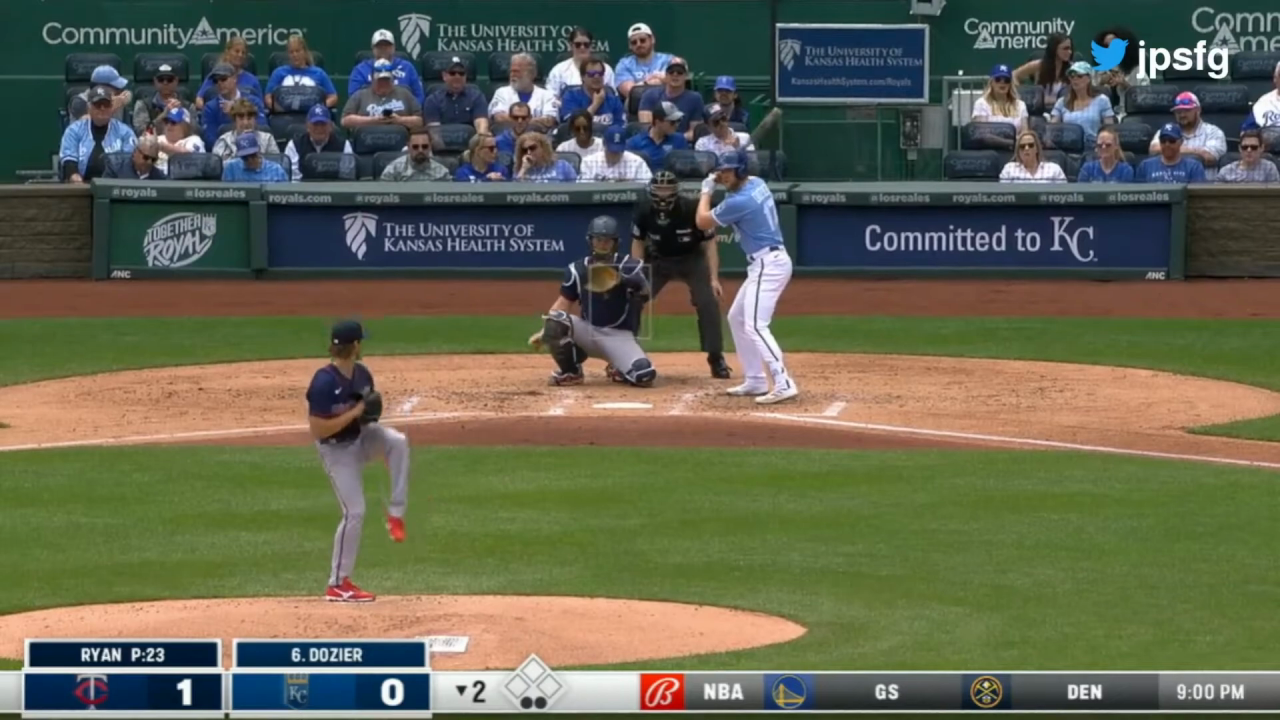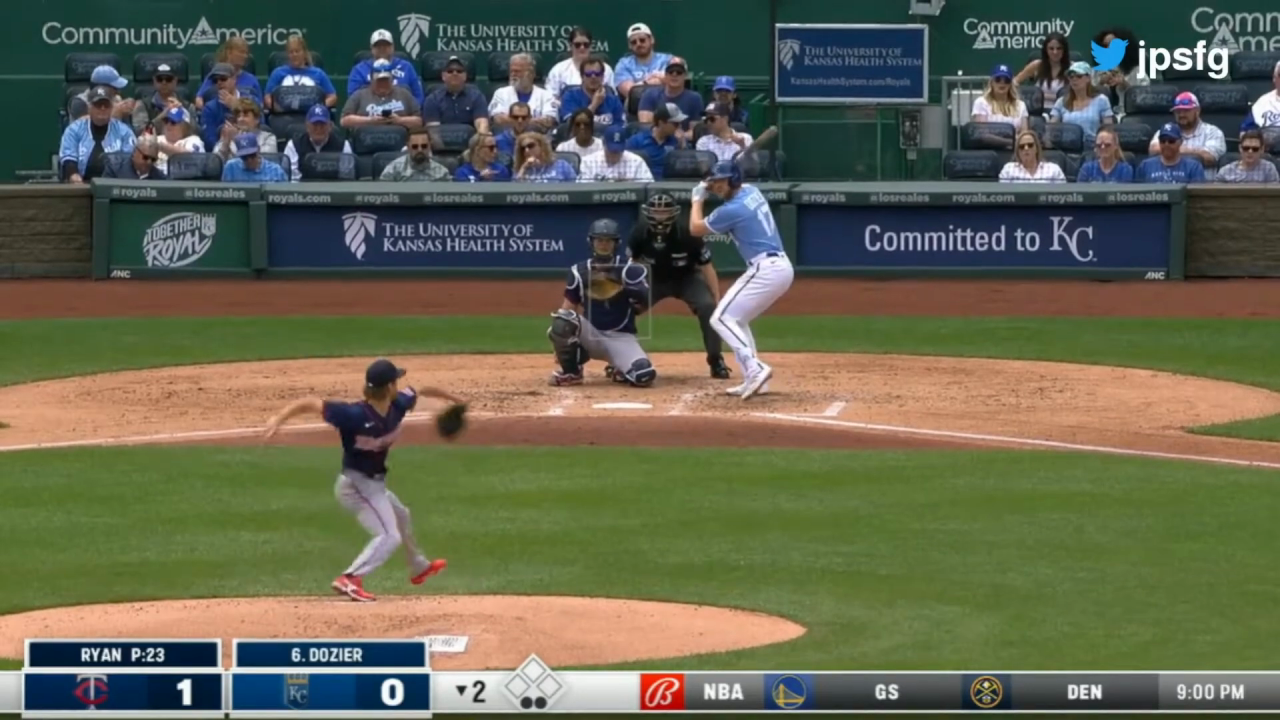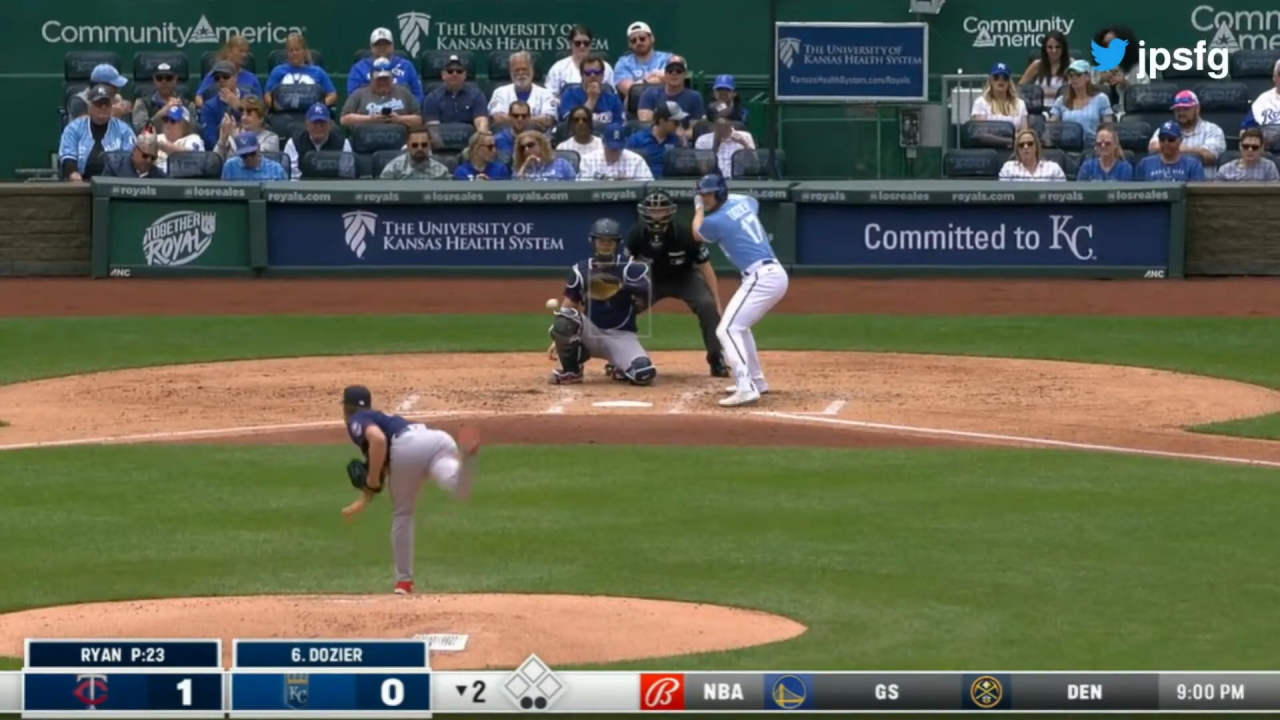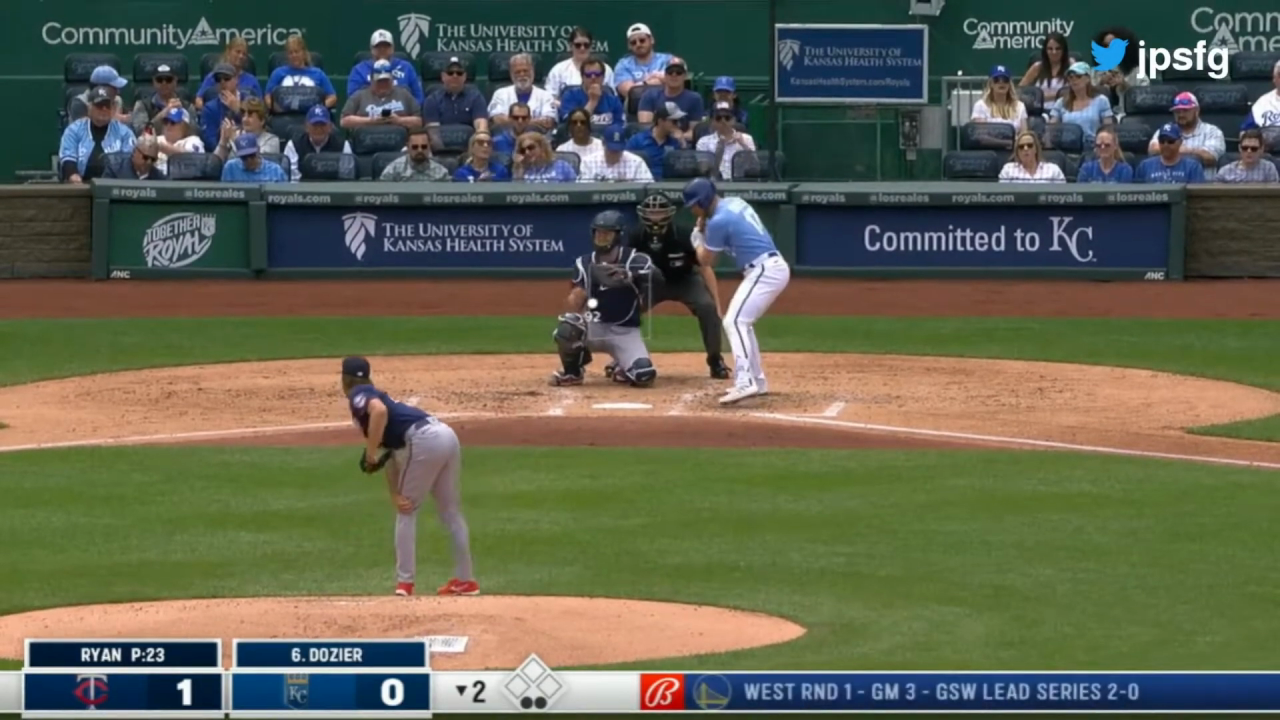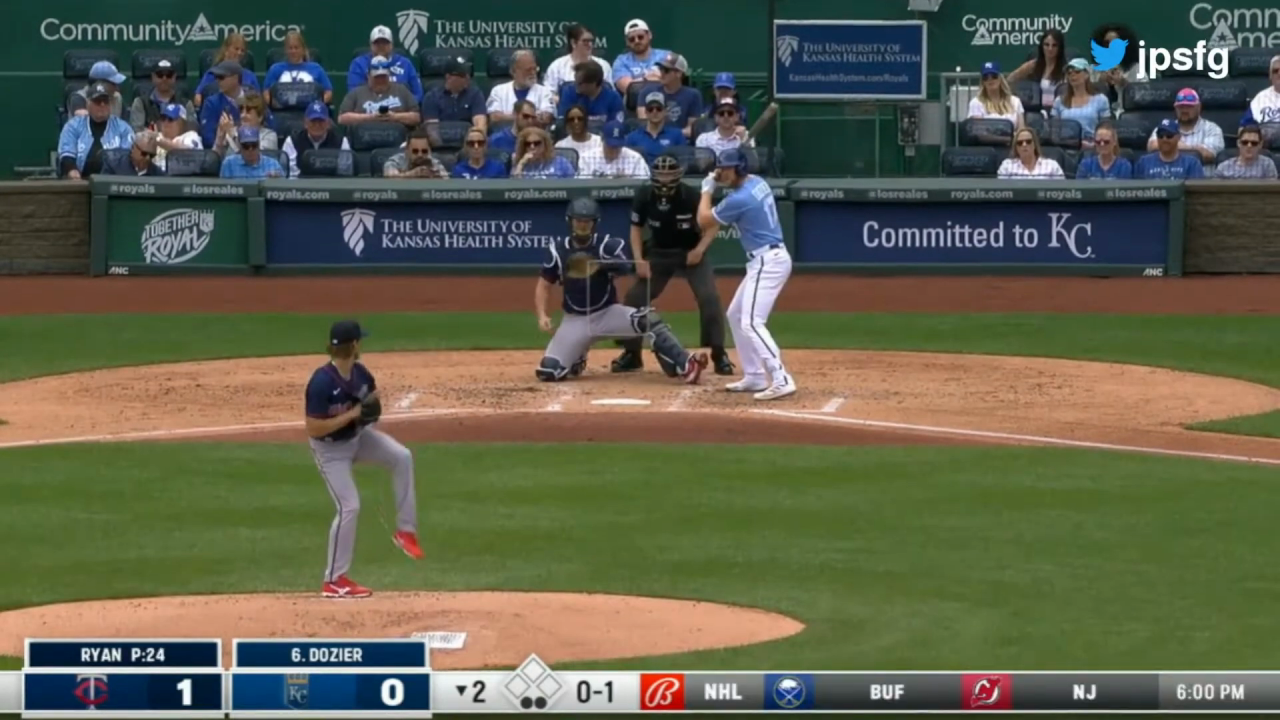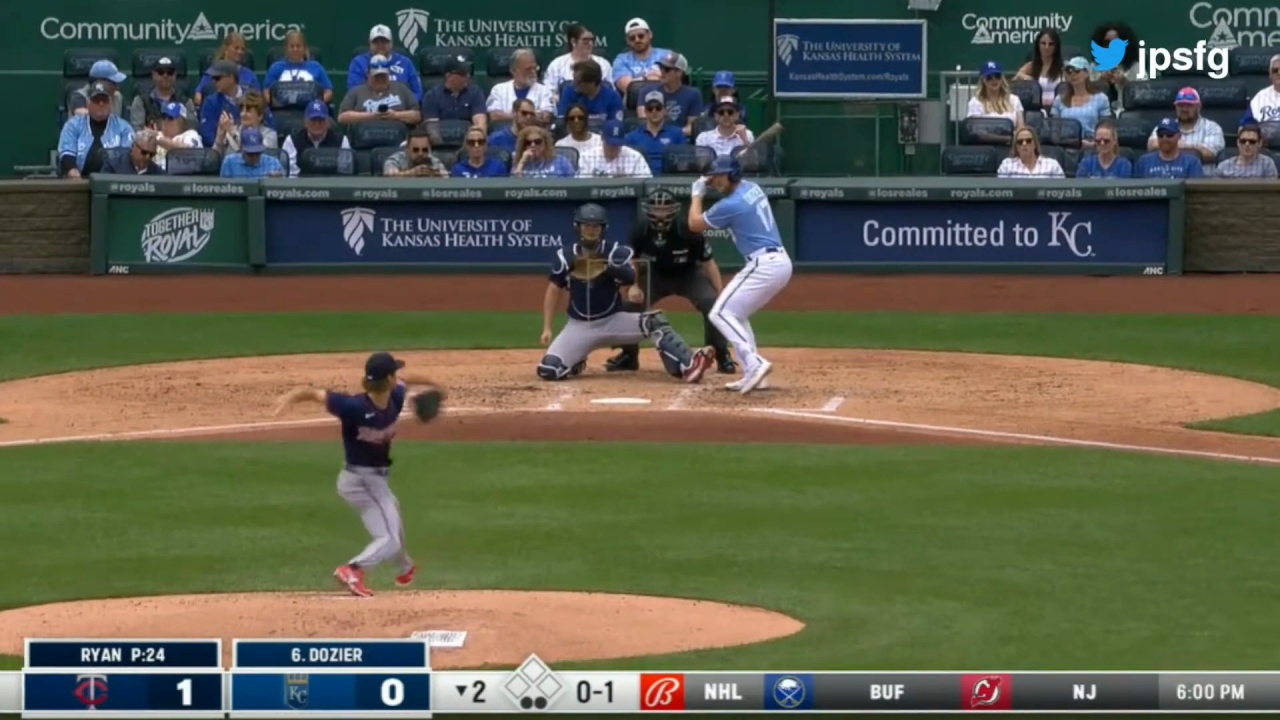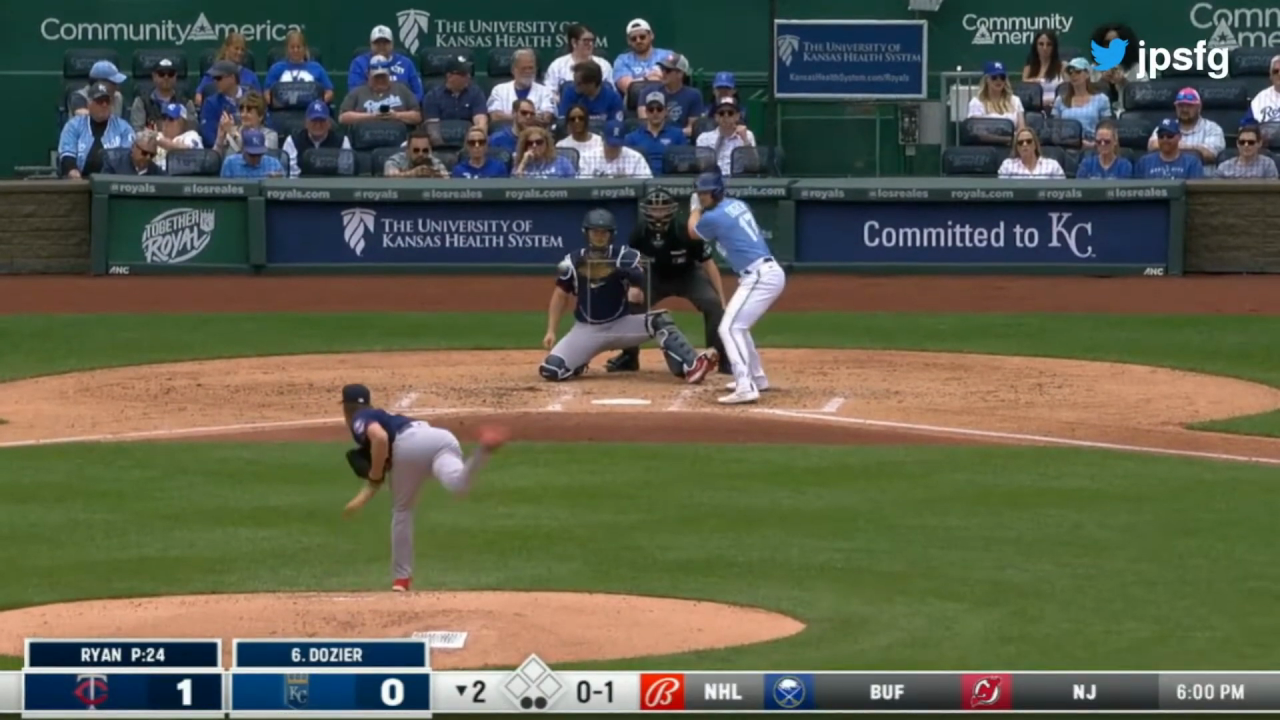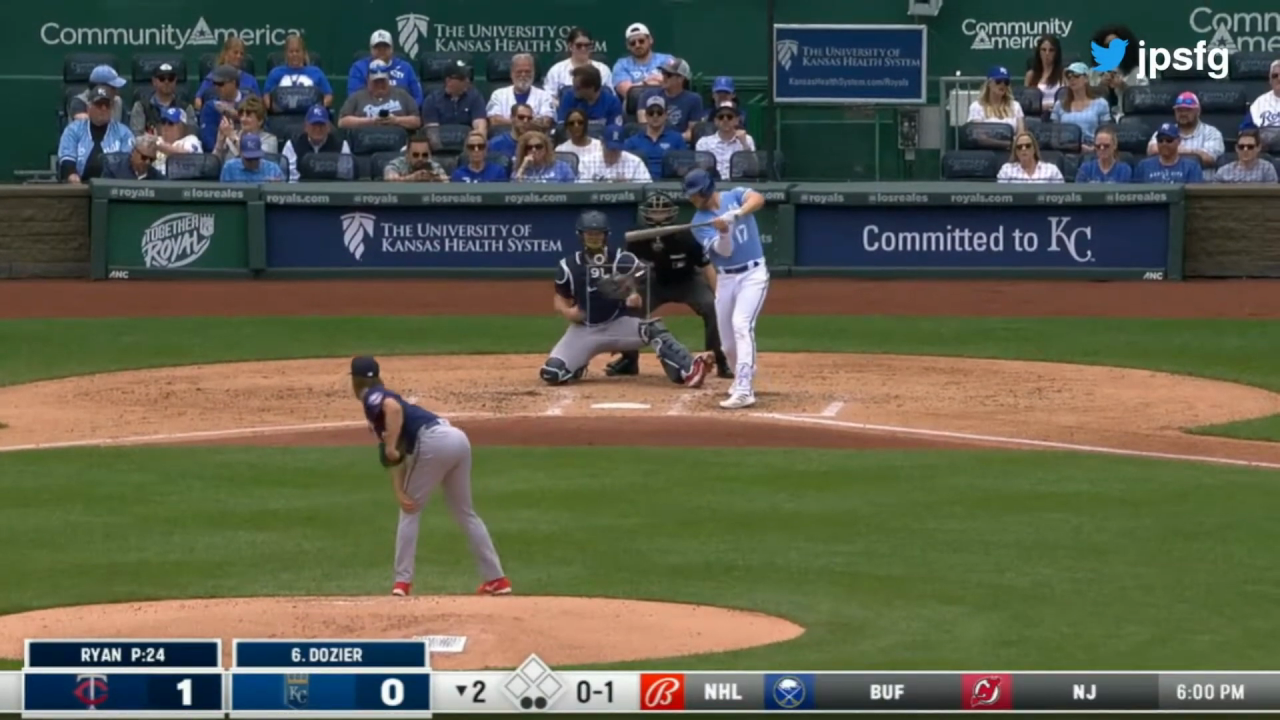
dt=0.5s
person 1, frame 1
left shoulder: (361, 372)
right shoulder: (323, 382)
left elbow: (369, 400)
right elbow: (318, 431)
left wrist: (370, 408)
right wrist: (355, 412)
left hip: (363, 438)
right hip: (337, 451)
left knee: (398, 442)
right knee: (355, 512)
left ankle: (395, 514)
right ankle: (337, 585)
person 1, frame 2
left shoulder: (397, 402)
right shoulder: (354, 414)
left elbow: (419, 391)
right elbow: (308, 403)
left wrist: (450, 397)
right wrist: (277, 419)
left hip: (374, 483)
right hip: (357, 485)
left knee: (401, 518)
right knee: (390, 537)
left ankle: (420, 567)
right ankle: (348, 579)
person 1, frame 3
left shoulder: (356, 421)
right shoulder: (387, 420)
left elbow: (377, 439)
right elbow: (384, 476)
left wrist: (372, 479)
right wrist: (362, 504)
left hip: (411, 446)
right hip: (439, 441)
left knee: (402, 514)
right knee: (459, 487)
left ankle: (404, 580)
right ankle: (466, 449)
person 1, frame 4
left shoulder: (358, 395)
left elbow: (379, 410)
right elbow: (391, 457)
left wrist: (371, 451)
right wrist: (396, 494)
left hip: (424, 440)
right hip: (445, 435)
left knee: (407, 513)
right knee: (449, 511)
left ankle: (405, 581)
right ankle: (465, 579)
person 1, frame 5
left shoulder: (359, 372)
right shoulder: (321, 382)
left elbow: (374, 395)
right elbow: (313, 430)
left wrist: (370, 410)
right wrist: (352, 414)
left hip: (358, 436)
right hip: (331, 448)
left knee: (402, 457)
right knee: (348, 508)
left ankle: (405, 530)
right ankle: (334, 580)
person 1, frame 6
left shoulder: (395, 397)
right shoulder: (356, 406)
left elbow: (401, 378)
right elbow: (312, 393)
left wrist: (424, 381)
right wrist: (286, 399)
left hip: (375, 478)
right hip: (362, 480)
left knee: (391, 523)
right knee: (390, 540)
left ankle: (405, 569)
right ankle: (350, 570)
person 1, frame 7
left shoulder: (359, 420)
left elbow: (379, 437)
right elbow: (376, 477)
left wrist: (376, 471)
right wrist: (360, 500)
left hip: (410, 448)
right hip: (442, 440)
left knee: (402, 511)
right knee: (460, 482)
left ankle: (402, 577)
right ankle: (486, 444)
person 1, frame 8
left shoulder: (372, 397)
right shoulder: (379, 406)
left elbow: (394, 407)
right elbow: (398, 456)
left wrist: (391, 448)
right wrist: (399, 491)
left hip: (433, 443)
right hip: (456, 438)
left knee: (411, 512)
right knee: (465, 513)
left ankle: (402, 581)
right ankle: (495, 579)
person 2, frame 1
left shoulder: (739, 202)
right shoulder: (758, 184)
left elbow: (702, 222)
left wrist: (706, 191)
right wrist: (719, 180)
left hip: (768, 264)
right hip: (770, 262)
left knee: (755, 326)
right knee: (737, 318)
left ankle: (783, 384)
right ankle: (756, 381)
person 2, frame 2
left shoulder: (731, 210)
right shoulder: (752, 191)
left elbow: (696, 229)
left wrist: (697, 199)
right wrist: (710, 189)
left hip: (766, 270)
right hip: (782, 268)
left knee: (721, 318)
right knee: (735, 320)
left ankle: (755, 370)
right ankle: (754, 380)
person 2, frame 3
left shoulder: (713, 221)
right shoulder: (744, 202)
left elbow: (697, 234)
left wrist: (699, 208)
right wrist: (713, 203)
left hip: (762, 278)
right hip: (776, 275)
left knee: (728, 329)
right knee: (738, 326)
left ankle: (746, 389)
right ankle: (756, 381)
person 2, frame 4
left shoulder: (718, 221)
right shoulder: (734, 202)
left elbow: (706, 261)
left wrist: (698, 241)
left hip: (765, 271)
right hip: (774, 268)
left knee: (734, 320)
right knee: (741, 323)
left ankle: (746, 382)
right ankle: (754, 380)
person 2, frame 5
left shoulder: (739, 199)
right shoulder: (757, 182)
left elbow: (704, 221)
left wrist: (707, 189)
right wrist: (718, 179)
left hip: (767, 262)
right hip: (770, 260)
left knee: (751, 322)
right knee: (736, 315)
left ankle: (781, 381)
right ankle: (755, 377)
person 2, frame 6
left shoulder: (730, 205)
right shoulder: (752, 188)
left elbow: (695, 224)
left wrist: (696, 194)
right wrist: (709, 184)
left hip: (764, 265)
right hip: (780, 263)
left knee: (720, 313)
right knee: (735, 315)
left ankle: (754, 365)
right ankle: (754, 375)
person 2, frame 7
left shoulder: (712, 218)
right shoulder: (736, 205)
left elbow: (693, 233)
left wrist: (695, 208)
right wrist: (702, 204)
left hip: (761, 277)
right hip: (769, 275)
left knee: (730, 328)
right knee: (737, 326)
left ankle: (745, 388)
right ankle: (756, 378)
person 2, frame 8
left shoulder: (736, 195)
right shoulder: (700, 222)
left elbow: (758, 200)
right elbow: (725, 251)
left wrist: (734, 215)
right wrist: (723, 232)
left hip: (753, 274)
right hip: (725, 279)
left knee: (741, 326)
right knee: (728, 338)
left ankle: (744, 391)
right ankle: (744, 376)
person 3, frame 1
left shoulder: (691, 209)
right shoulder: (643, 210)
left elbow: (710, 243)
right elbow: (638, 243)
left wrist: (714, 279)
left hip: (691, 258)
right hip: (658, 259)
left knee: (708, 302)
left ankle: (716, 358)
person 3, frame 2
left shoulder: (688, 235)
right shoulder: (639, 233)
left elbow: (707, 268)
left wrist: (718, 301)
left hip: (687, 279)
right hip: (653, 279)
left knee: (708, 307)
left ankle: (715, 360)
person 3, frame 3
left shoulder: (686, 233)
right shoulder: (636, 234)
left elbow: (705, 267)
left wrist: (717, 301)
left hip: (686, 278)
right hip: (652, 280)
left knee: (708, 305)
left ankle: (716, 359)
person 3, frame 4
left shoulder: (686, 235)
right shoulder: (635, 236)
left elbow: (705, 269)
left wrist: (717, 302)
left hip: (685, 280)
left knee: (708, 307)
left ankle: (715, 360)
person 3, frame 5
left shoulder: (692, 196)
right shoulder: (644, 196)
left elbow: (712, 225)
right elbow: (636, 228)
left wrist: (700, 249)
right wrist: (639, 260)
left hip: (691, 252)
right hip: (658, 253)
left knee: (709, 297)
right knee: (635, 297)
left ankle: (719, 354)
right ankle: (631, 354)
person 3, frame 6
left shoulder: (689, 232)
right shoulder: (640, 231)
left elbow: (709, 263)
left wrist: (721, 295)
right wrist: (633, 286)
left hip: (689, 275)
right hip: (656, 276)
left knee: (712, 304)
right knee: (628, 305)
left ankle: (722, 355)
right ankle: (629, 355)
person 3, frame 7
left shoulder: (687, 231)
right shoulder: (639, 233)
left elbow: (708, 263)
left wrist: (722, 297)
left hip: (688, 276)
right hip: (655, 277)
left knee: (713, 303)
left ankle: (723, 355)
right ankle: (629, 355)
person 3, frame 8
left shoulder: (685, 237)
right shoulder: (639, 238)
left elbow: (707, 268)
left hip: (687, 282)
right hip: (655, 283)
left knee: (713, 307)
left ankle: (722, 360)
right ankle: (629, 359)
person 4, frame 1
left shoulder: (628, 264)
right shoulder: (577, 269)
left elbow: (644, 289)
right elbow: (563, 303)
left wrist: (621, 279)
right wrist: (544, 332)
left hip: (618, 335)
right hip: (588, 331)
left knee: (644, 375)
right knee: (554, 321)
left ankle: (619, 369)
right ankle: (571, 372)
person 4, frame 2
left shoulder: (630, 269)
right shoulder: (579, 271)
left elbow: (645, 299)
right elbow: (568, 307)
left wrist: (622, 287)
right wrist: (561, 340)
left hip: (620, 337)
right hip: (590, 334)
left knee: (644, 375)
right knee: (562, 319)
left ankle: (620, 370)
right ankle: (571, 372)
person 4, frame 3
left shoulder: (632, 268)
right shoulder: (580, 270)
left elbow: (647, 293)
right elbow: (568, 306)
left wrist: (621, 286)
right wrist: (559, 338)
left hip: (621, 336)
right hip: (591, 333)
left knee: (644, 374)
right knee: (564, 317)
left ankle: (620, 368)
right ankle: (571, 370)
person 4, frame 4
left shoulder: (635, 260)
right shoulder: (583, 263)
left elbow: (656, 278)
right elbow: (575, 306)
left wrist: (631, 274)
right wrist: (576, 297)
left hip: (627, 332)
right hip: (596, 326)
left knee: (644, 375)
right knee: (567, 327)
left ankle: (623, 369)
right ankle: (572, 373)
person 4, frame 5
left shoulder: (608, 244)
right shoulder: (557, 250)
left elbow: (624, 266)
right elbow: (543, 286)
left wrist: (599, 264)
right wrist: (543, 315)
left hip: (608, 313)
right hip: (576, 320)
left knee: (648, 320)
right knee: (548, 372)
left ankle: (685, 366)
right ankle: (576, 361)
person 4, frame 6
left shoulder: (617, 251)
right shoulder: (565, 256)
left elbow: (630, 277)
right elbow: (554, 292)
left wrist: (605, 267)
right wrist: (547, 328)
left hip: (613, 320)
right hip: (580, 326)
left knee: (654, 321)
right knee: (548, 370)
left ankle: (688, 366)
right ankle: (576, 363)
person 4, frame 7
left shoulder: (624, 255)
right shoulder: (574, 261)
left elbow: (639, 279)
right elbow: (560, 296)
left wrist: (613, 270)
right wrist: (551, 331)
left hip: (621, 324)
right hip: (587, 330)
left knee: (660, 320)
right knee: (551, 370)
left ankle: (691, 367)
right ankle: (578, 363)
person 4, frame 8
left shoulder: (620, 259)
right shoulder: (568, 265)
left elbow: (645, 273)
right elbow: (558, 299)
left wrist: (630, 280)
right wrist: (568, 312)
left hip: (617, 325)
right hip: (583, 331)
left knee: (653, 329)
right knee: (551, 373)
left ankle: (689, 370)
right ankle: (577, 366)
